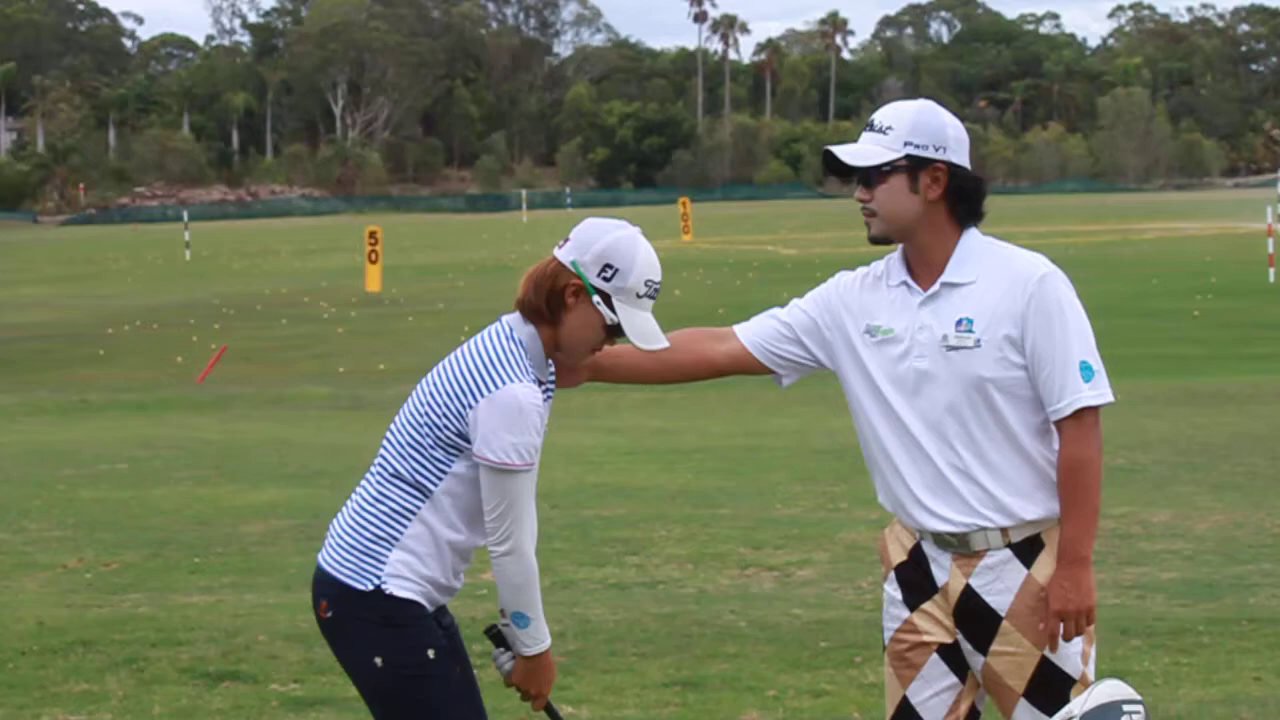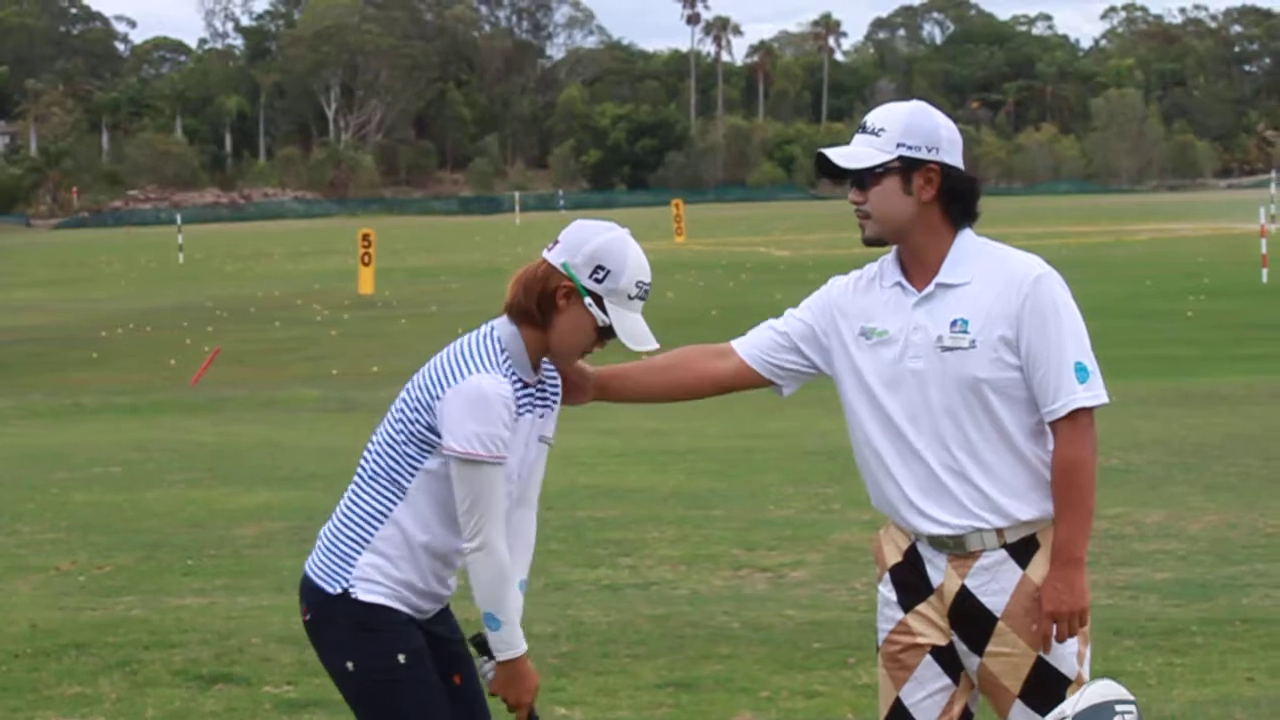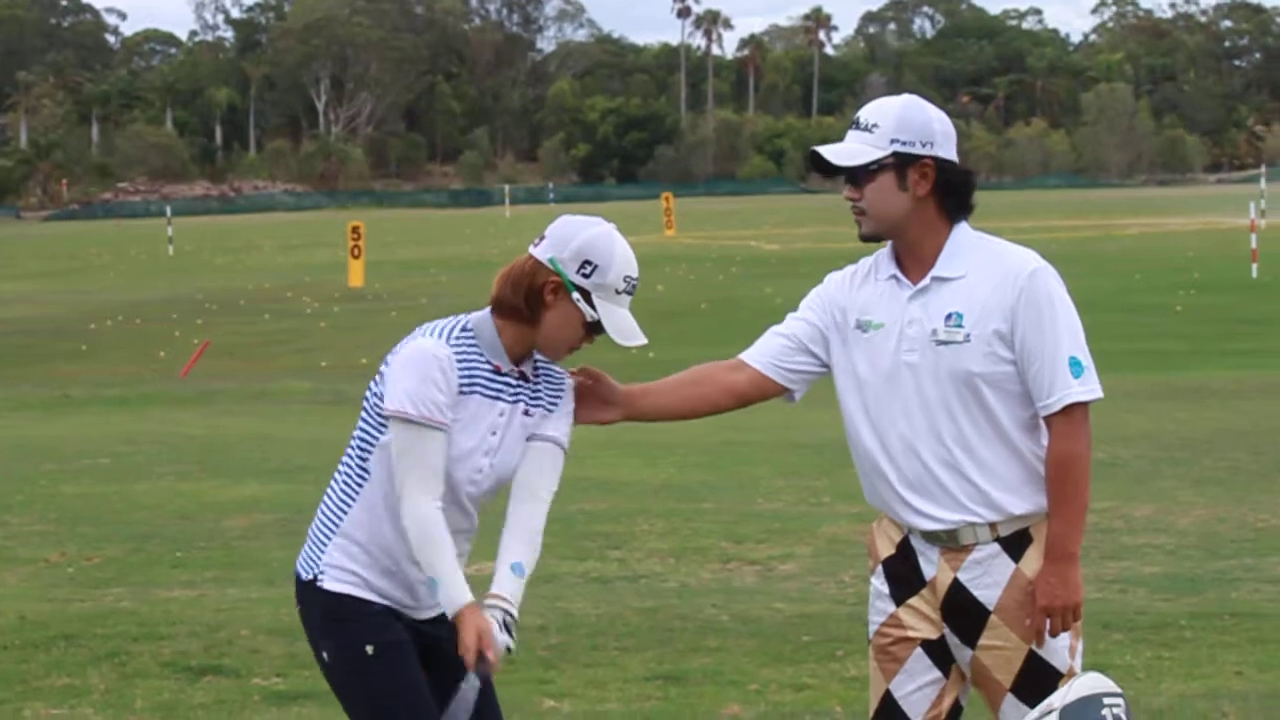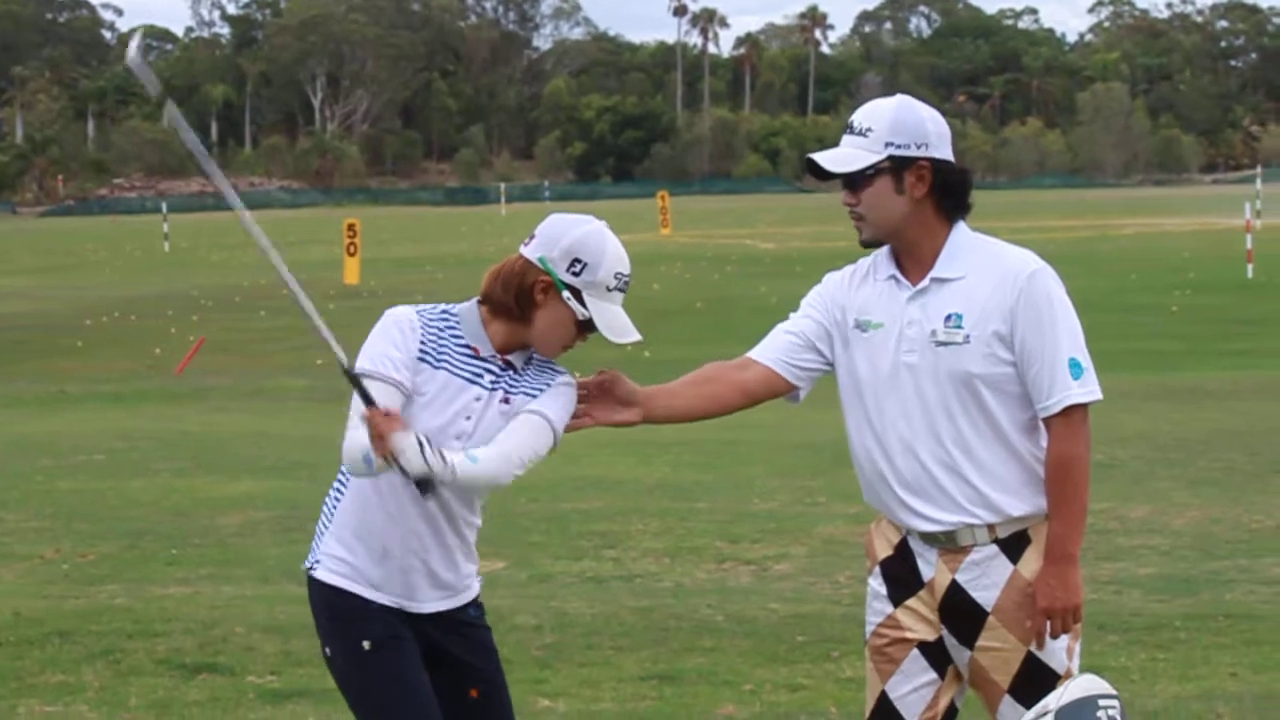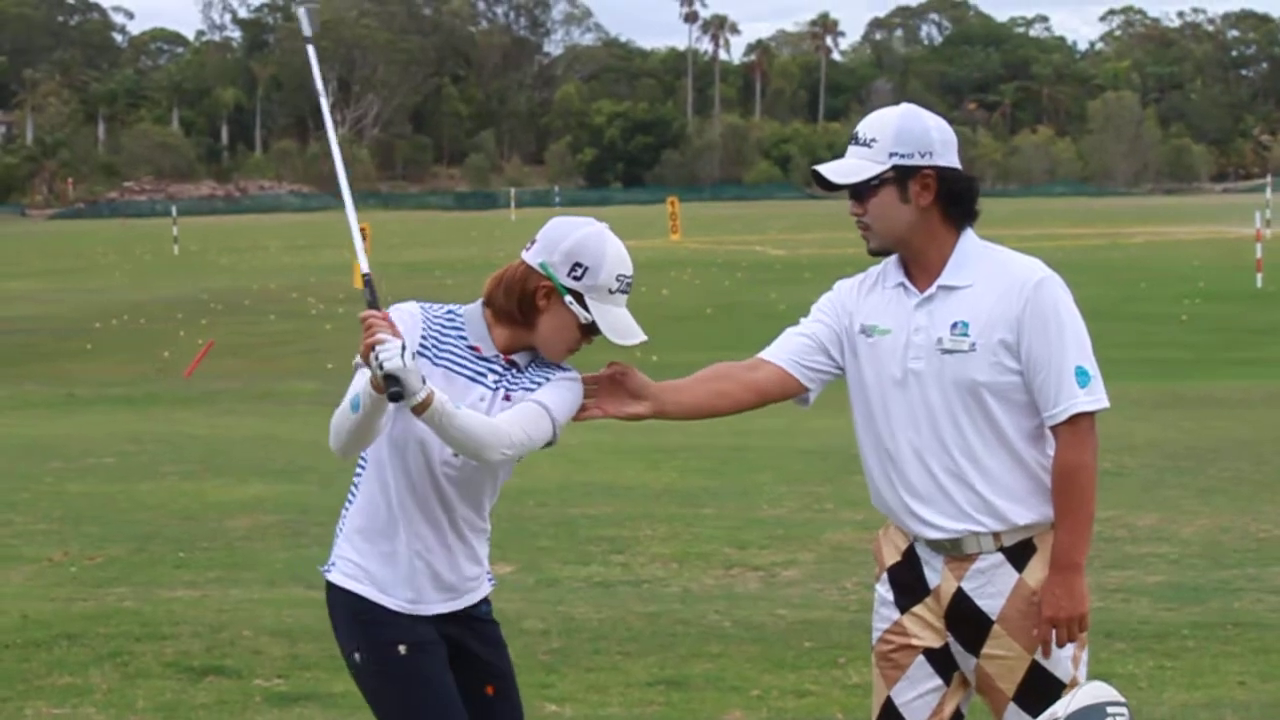
dt=0.3s
person 1, frame 1
left shoulder: (1030, 285)
right shoulder: (851, 300)
left elbow: (1078, 428)
right elbow: (723, 348)
left wrist: (1075, 566)
right wrist: (594, 363)
left hip: (1025, 564)
right hip: (919, 567)
person 1, frame 2
left shoulder: (1024, 285)
right shoulder: (848, 303)
left elbow: (1073, 429)
right elbow: (723, 364)
left wrist: (1069, 567)
right wrist: (598, 382)
left hip: (1020, 566)
right hip: (914, 569)
person 1, frame 3
left shoulder: (1020, 279)
right shoulder: (845, 294)
left elbow: (1068, 422)
right elbow: (743, 376)
left wrist: (1063, 560)
right wrist: (629, 402)
left hip: (1013, 559)
right hip: (907, 561)
person 1, frame 4
left shoulder: (1018, 280)
right shoulder: (845, 294)
left elbow: (1068, 424)
right elbow: (749, 375)
left wrist: (1062, 562)
right wrist: (645, 404)
left hip: (1010, 560)
right hip: (905, 562)
person 1, frame 5
left shoulder: (1026, 290)
right shoulder: (855, 302)
left elbow: (1075, 432)
right elbow: (759, 376)
left wrist: (1069, 572)
right wrist: (655, 398)
left hip: (1018, 569)
right hip: (911, 569)
person 2, frame 1
left shoulder: (533, 365)
right shoulder: (512, 390)
left elbow: (521, 506)
right elbow: (508, 541)
left wrist: (518, 629)
right wrist: (534, 645)
left hip: (402, 591)
right hip: (372, 598)
person 2, frame 2
left shoulder: (543, 382)
right shoulder: (482, 384)
left elbow: (520, 512)
right elbow: (481, 539)
left wrist: (508, 639)
right wrist: (511, 653)
left hip: (416, 601)
right hip: (357, 603)
person 2, frame 3
left shoulder: (552, 393)
right shoulder: (434, 356)
left elbow: (532, 506)
right elbow: (417, 503)
left wrist: (500, 609)
right wrist: (464, 609)
left hip: (430, 599)
right hip: (352, 592)
person 2, frame 4
left shoulder: (550, 388)
right shoulder: (410, 330)
left elbow: (503, 463)
right elbow: (356, 452)
left wrist: (425, 459)
right wrist: (383, 445)
left hip: (450, 597)
right hip: (357, 589)
person 2, frame 5
left shoulder: (556, 385)
right shoulder: (413, 327)
left elbow: (493, 445)
right elbow: (344, 441)
left wrist: (420, 393)
right wrist: (379, 381)
left hip: (462, 598)
right hip: (374, 595)
